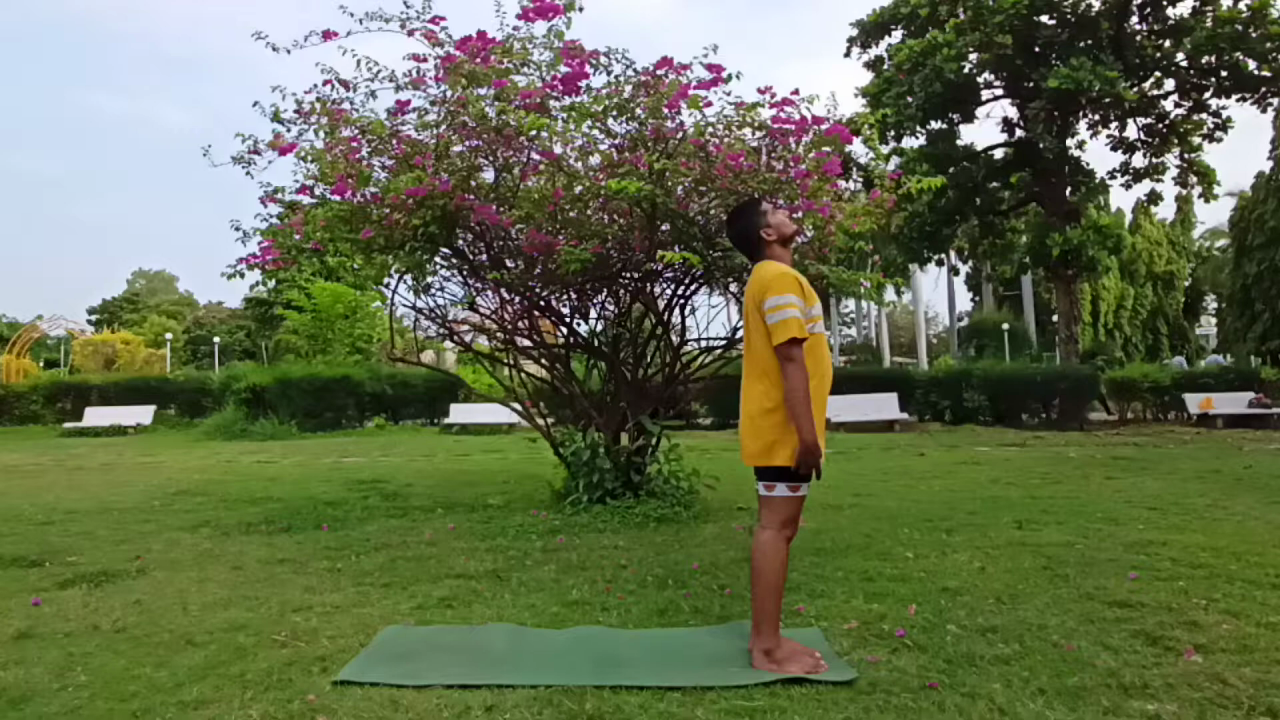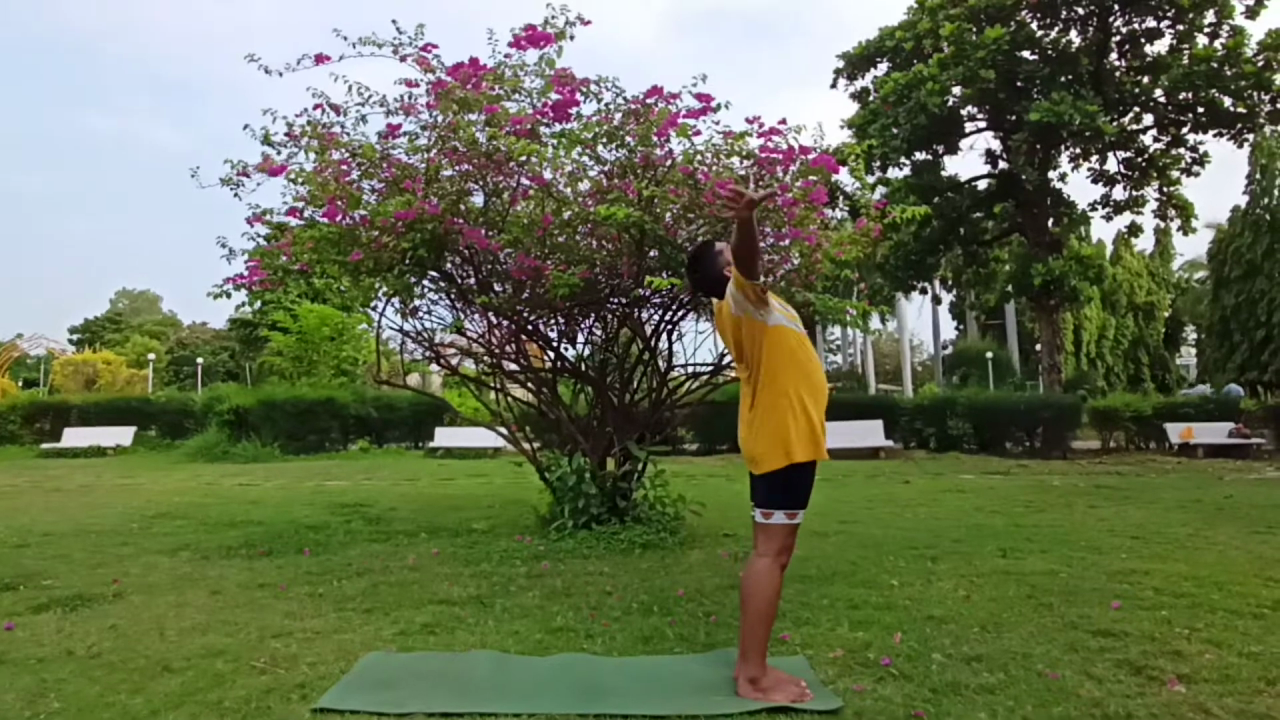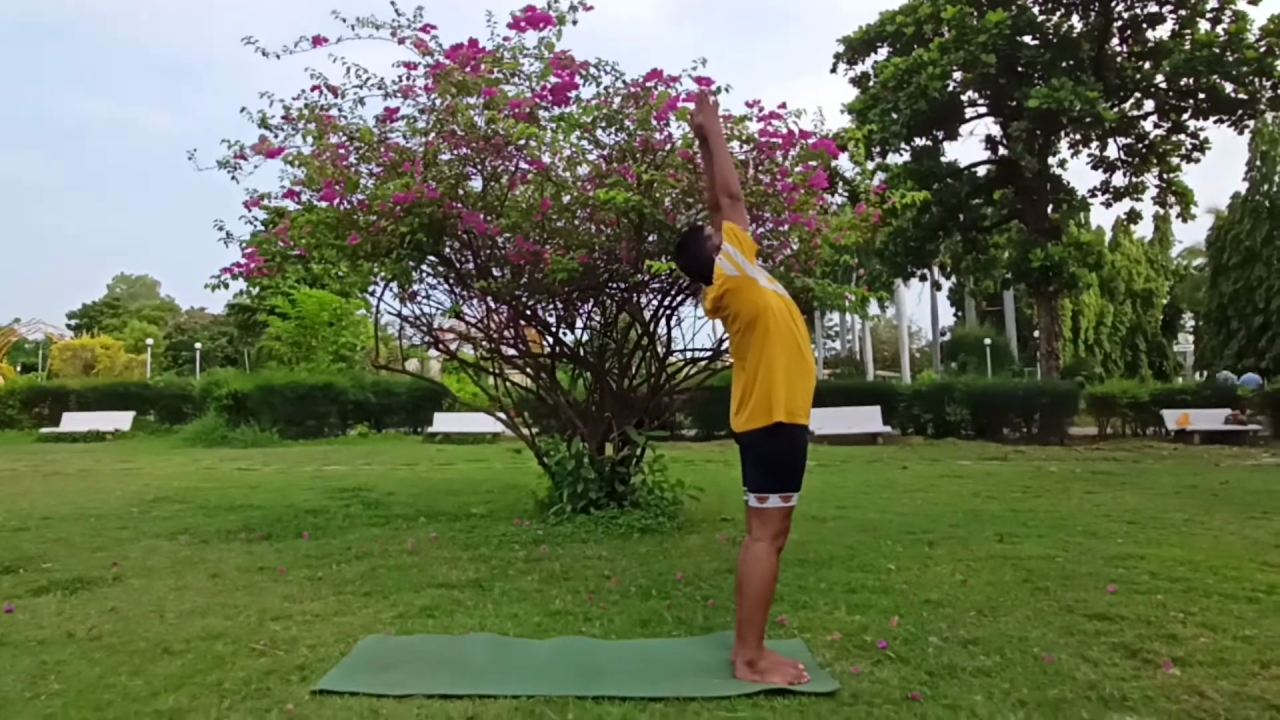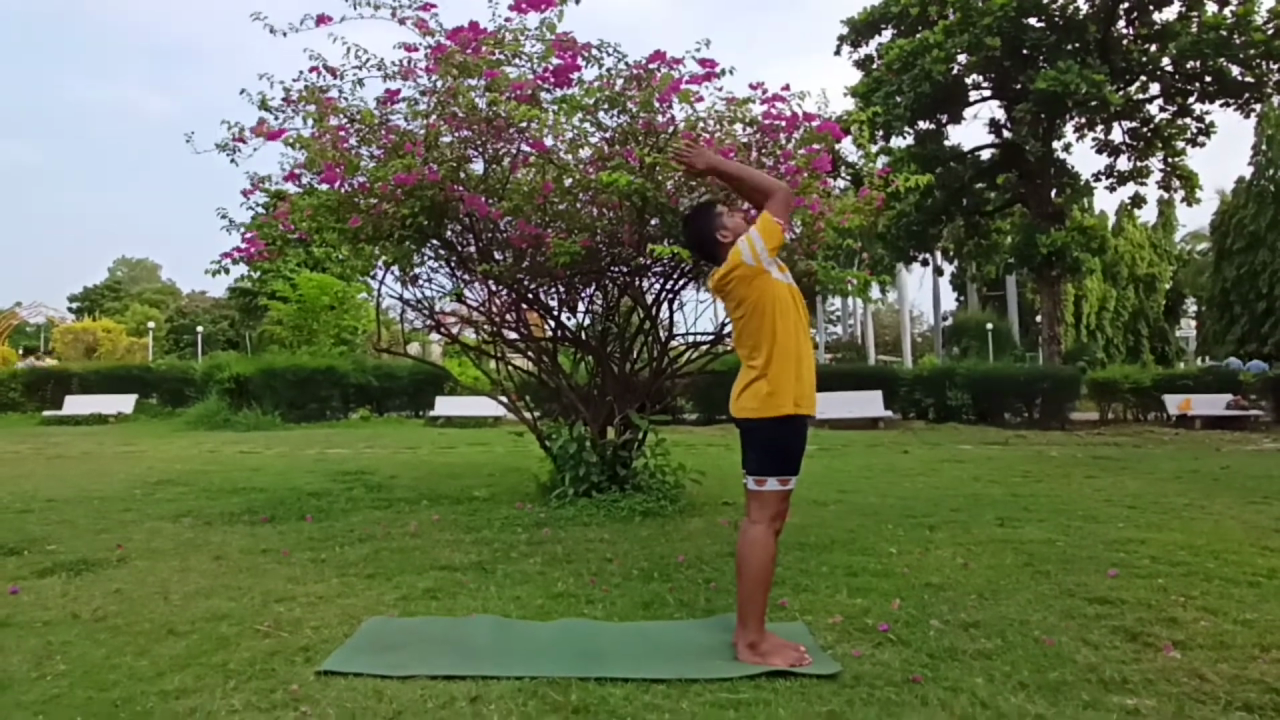
dt=1s
person 1, frame 1
left shoulder: (768, 278)
right shoulder: (780, 279)
right elbow: (792, 358)
right wrist: (807, 433)
left hip: (780, 426)
right hip: (783, 428)
left knee: (781, 527)
right knee: (777, 527)
left ankle: (767, 637)
right ankle: (767, 648)
person 1, frame 2
left shoulder: (744, 295)
right shoulder: (745, 298)
left elbow: (738, 270)
right elbow: (747, 259)
left wrist: (701, 279)
right wrist: (744, 212)
left hip: (785, 438)
right hip: (783, 439)
left knee: (770, 551)
right knee: (770, 552)
left ankle: (753, 664)
right ankle: (752, 675)
person 1, frame 3
left shoulder: (736, 281)
right shoulder: (733, 274)
left elbow: (724, 203)
right elbow: (729, 198)
left wrist: (710, 137)
right wrist: (711, 134)
left hip: (774, 415)
right hip: (772, 417)
left knee: (767, 535)
right knee: (766, 535)
left ankle: (750, 649)
right ankle: (750, 659)
person 1, frame 4
left shoulder: (735, 267)
right shoulder: (746, 257)
left elbow: (768, 199)
right elbow: (781, 193)
left wrist: (717, 171)
right wrist: (720, 165)
left hip: (767, 400)
right hip: (776, 404)
left knee: (765, 518)
right knee: (764, 518)
left ankle: (751, 632)
right ankle: (752, 641)
